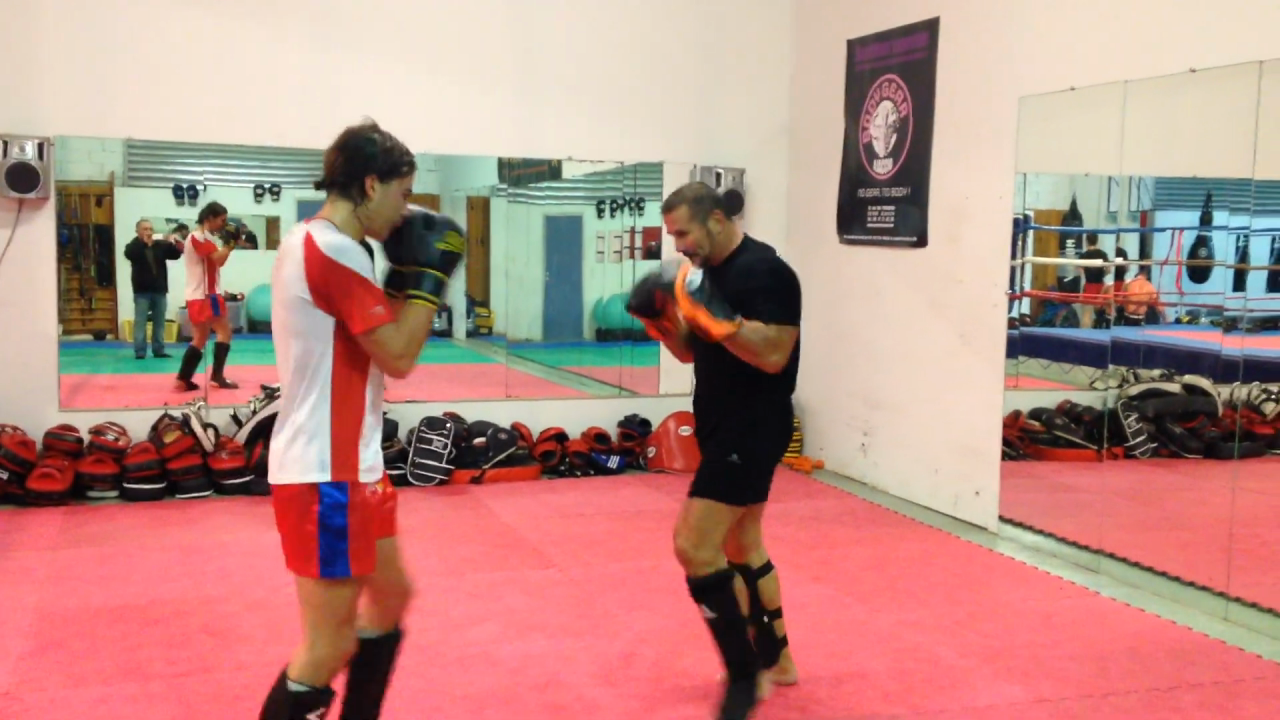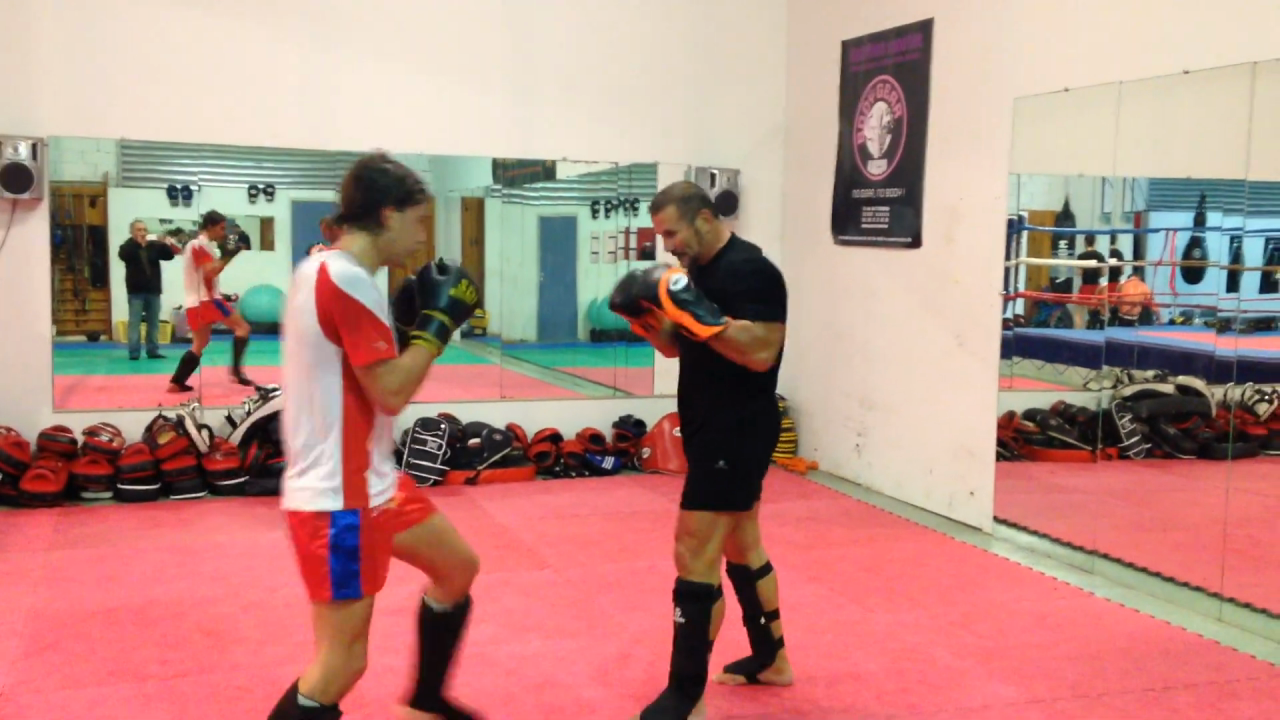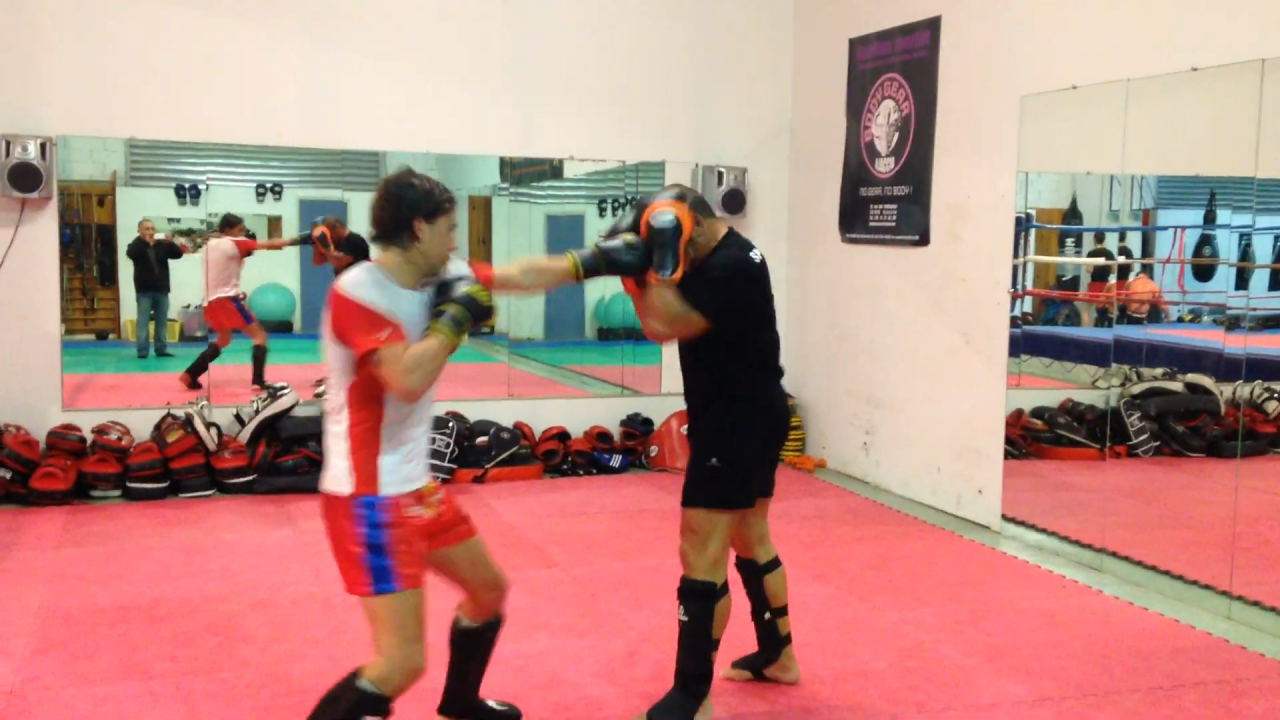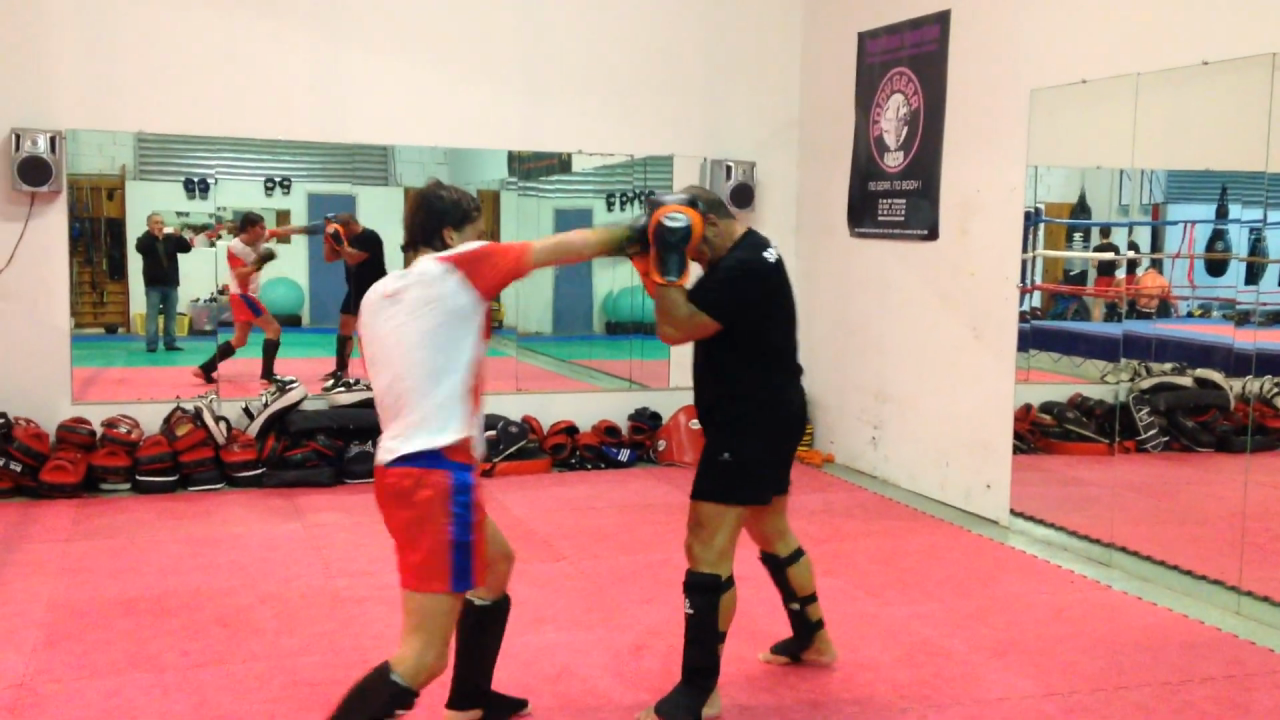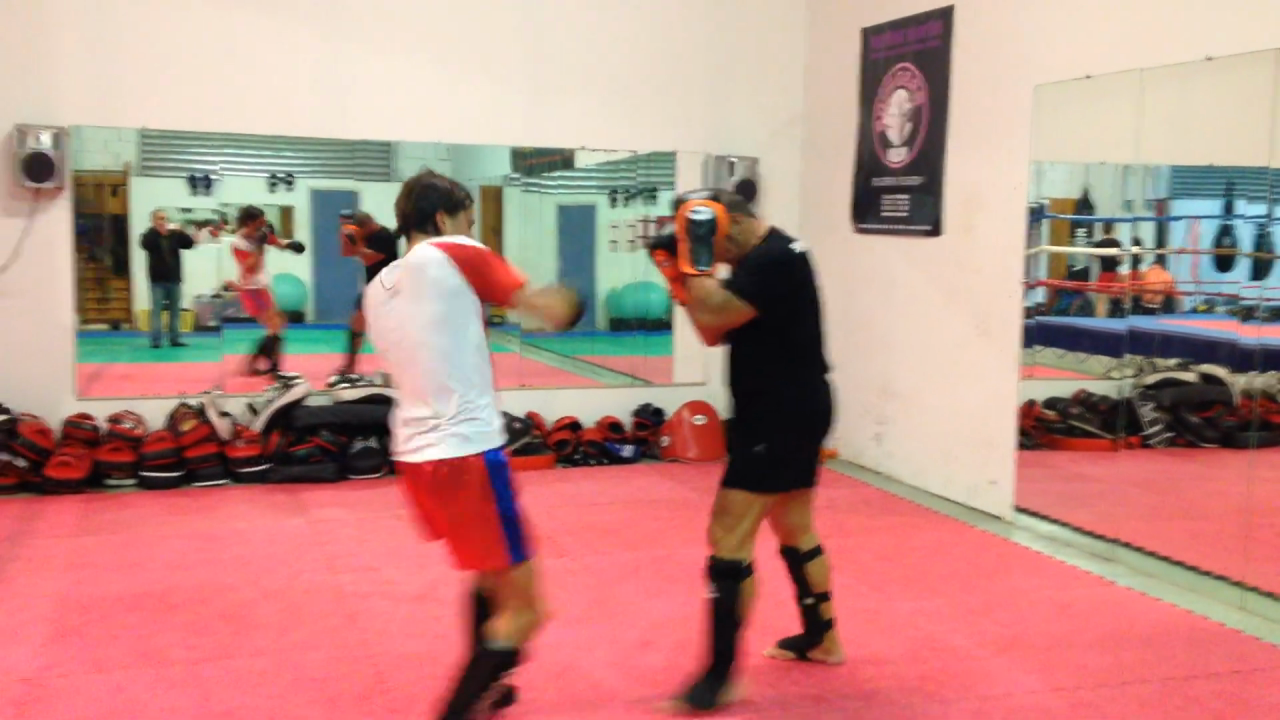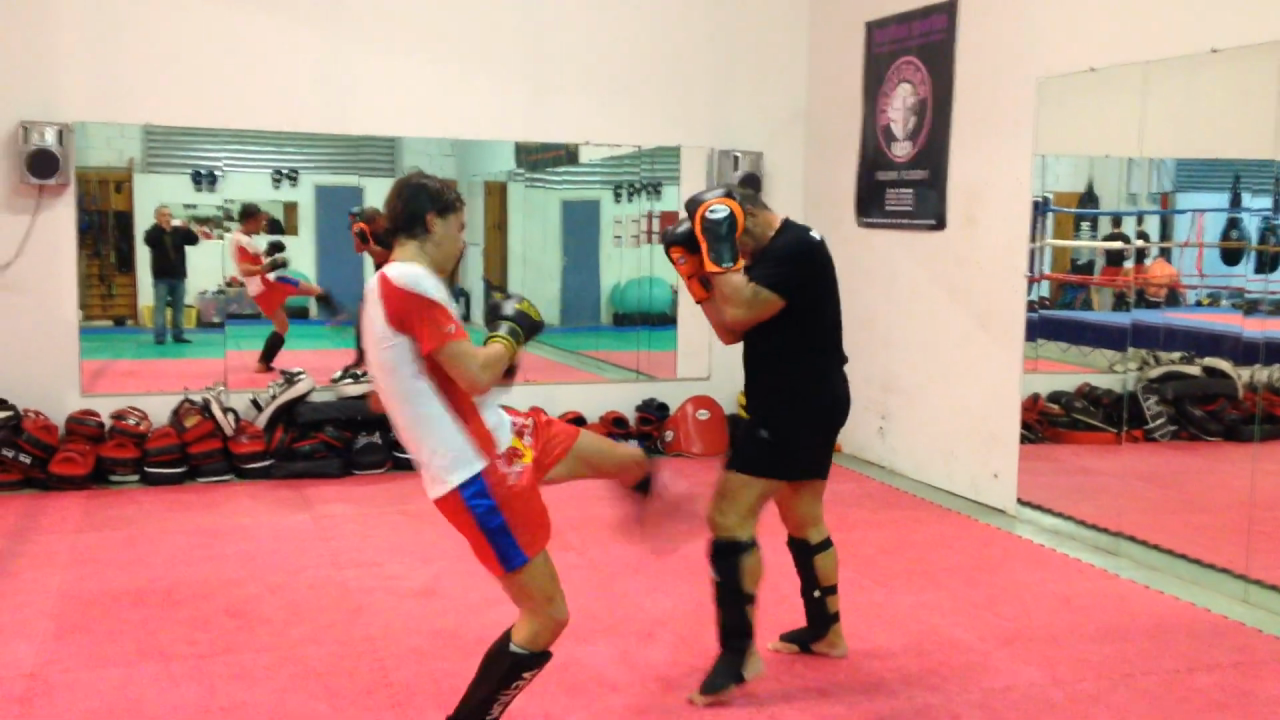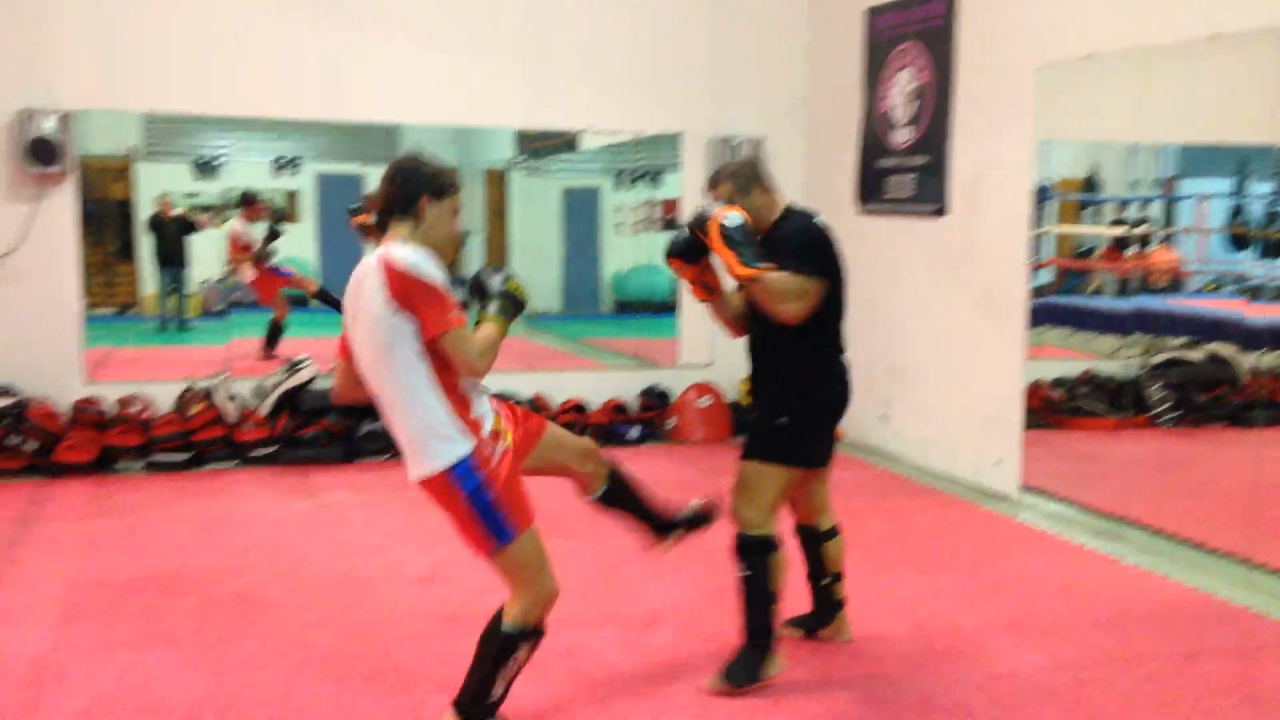
dt=0.2s
person 1, frame 1
left shoulder: (310, 242)
right shoulder: (332, 250)
left elbow: (373, 334)
right elbow: (398, 355)
left wrist: (408, 269)
right wrist: (430, 275)
left hip: (352, 465)
right hip: (324, 476)
left knee: (391, 596)
right knee: (329, 645)
person 1, frame 2
left shoulder: (327, 270)
right shoulder: (342, 282)
left elbow: (377, 374)
right elbow: (391, 391)
left wrist: (427, 313)
right wrist: (438, 319)
left hip: (371, 482)
right hip: (336, 498)
left knee: (458, 567)
right knee: (342, 663)
person 1, frame 3
left shoulder: (428, 280)
right shoulder: (356, 290)
left elbow: (514, 280)
right elbow: (408, 381)
left wrist: (595, 258)
right wrist: (452, 315)
left hip: (414, 485)
right hip: (367, 497)
left knee: (488, 589)
right knee: (400, 662)
person 1, frame 4
left shoulder: (374, 298)
right shoulder: (462, 266)
right elbow: (562, 248)
right wrist: (624, 235)
left hip: (403, 466)
right hip: (436, 469)
left knee: (496, 564)
right knee: (423, 657)
person 1, frame 5
left shoulder: (377, 290)
right shoulder: (454, 256)
right elbow: (552, 311)
right wrist: (570, 302)
left hip: (416, 455)
right hip: (465, 454)
left knee: (497, 573)
right knee: (522, 612)
person 1, frame 6
left shoulder: (386, 290)
right shoulder: (405, 284)
left elbow: (391, 397)
right elbow: (478, 376)
right wrist: (513, 328)
left hip: (501, 436)
right hip: (474, 473)
left knee: (628, 459)
right knee: (547, 615)
person 1, frame 7
left shoulder: (365, 276)
right shoulder: (408, 266)
left elbow: (345, 389)
right elbow: (473, 360)
right wrist: (499, 307)
left hip: (480, 424)
right hip: (458, 455)
left knee: (585, 455)
right knee: (536, 591)
left ankle: (664, 524)
person 2, frame 1
left shoulder: (764, 271)
right shoulder: (715, 273)
left elbow: (773, 355)
right elbow: (688, 350)
left wrist: (707, 312)
right wrist: (659, 315)
left hip: (752, 428)
right hip: (725, 426)
left knee: (695, 545)
right knee: (741, 546)
left ankle: (746, 674)
right ankle: (774, 657)
person 2, frame 2
left shoulder: (750, 270)
right shoulder: (699, 270)
left elbow: (761, 352)
right elbow: (676, 345)
left wrist: (697, 312)
right wrist: (645, 312)
left hip: (738, 429)
right hip: (714, 427)
left knee: (695, 557)
right knee: (741, 545)
right ankle: (770, 657)
person 2, frame 3
left shoulder: (730, 266)
right shoulder: (713, 260)
left elbow: (663, 324)
right elbow: (662, 324)
left wrist: (661, 254)
right wrist: (636, 268)
left hip: (738, 424)
right hip: (746, 419)
left knee: (701, 555)
right knee: (751, 537)
right ankle: (777, 653)
person 2, frame 4
left shoulder: (742, 269)
right shoulder: (745, 257)
left elbow: (674, 329)
right elbow: (688, 318)
left wrist: (670, 259)
right wrist: (654, 264)
left hip: (750, 422)
right hip: (772, 413)
left knee: (707, 550)
right knee: (772, 531)
right ankle: (813, 638)
person 2, frame 5
left shoulder: (773, 260)
right shoulder: (768, 255)
left elbow: (710, 319)
right elbow: (716, 330)
left wrist: (697, 252)
right wrist: (678, 270)
left hip: (781, 415)
right hip: (795, 409)
left knee: (729, 536)
right knee: (793, 526)
left ankle: (720, 675)
right ankle: (821, 637)
person 2, frame 6
left shoulder: (795, 250)
right shoulder: (778, 251)
left elbow: (738, 311)
right elbow: (731, 329)
left wrist: (718, 248)
right wrist: (695, 267)
left hip: (795, 406)
right hip: (809, 402)
left knee: (729, 518)
right knee: (803, 517)
left ankle: (738, 655)
right ankle: (825, 629)
person 2, frame 7
left shoulder: (803, 236)
right shoulder: (773, 241)
left elbow: (790, 308)
right elbow: (740, 322)
left wrist: (739, 253)
right wrist: (700, 273)
left hip: (802, 394)
right hip: (800, 391)
left knee: (751, 512)
right knee: (811, 506)
left ankle: (760, 649)
right ankle: (830, 615)
